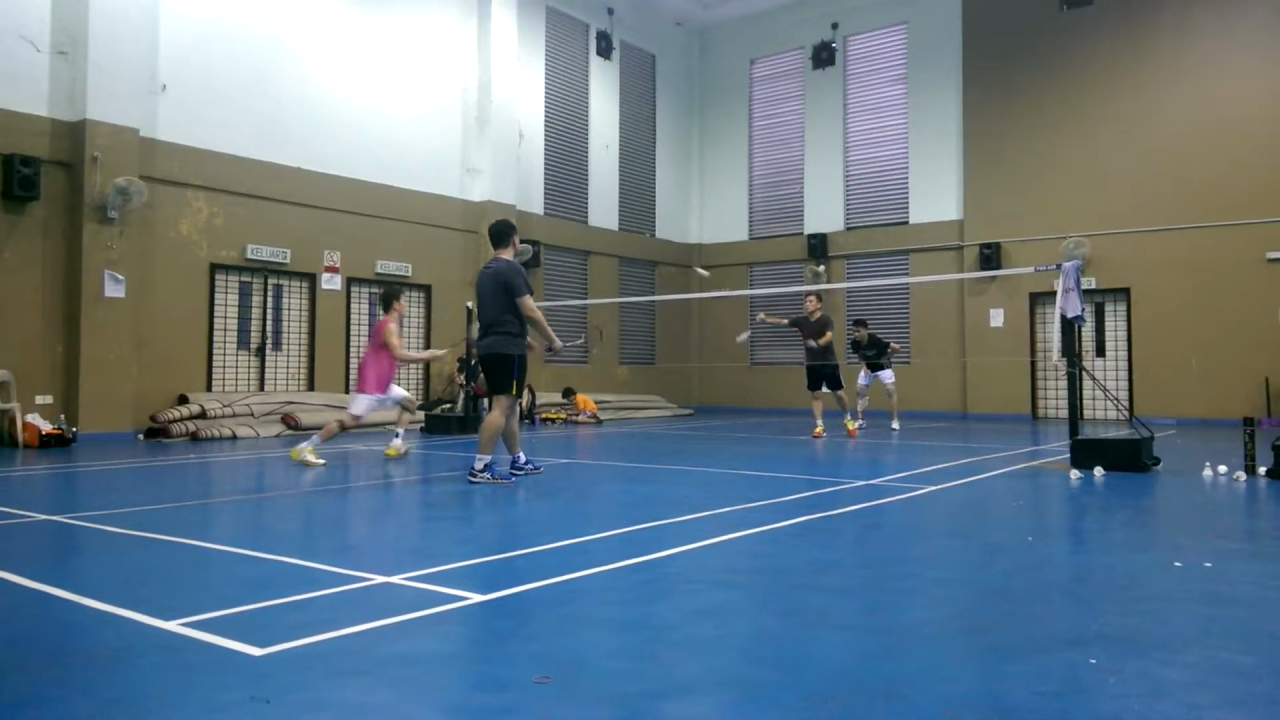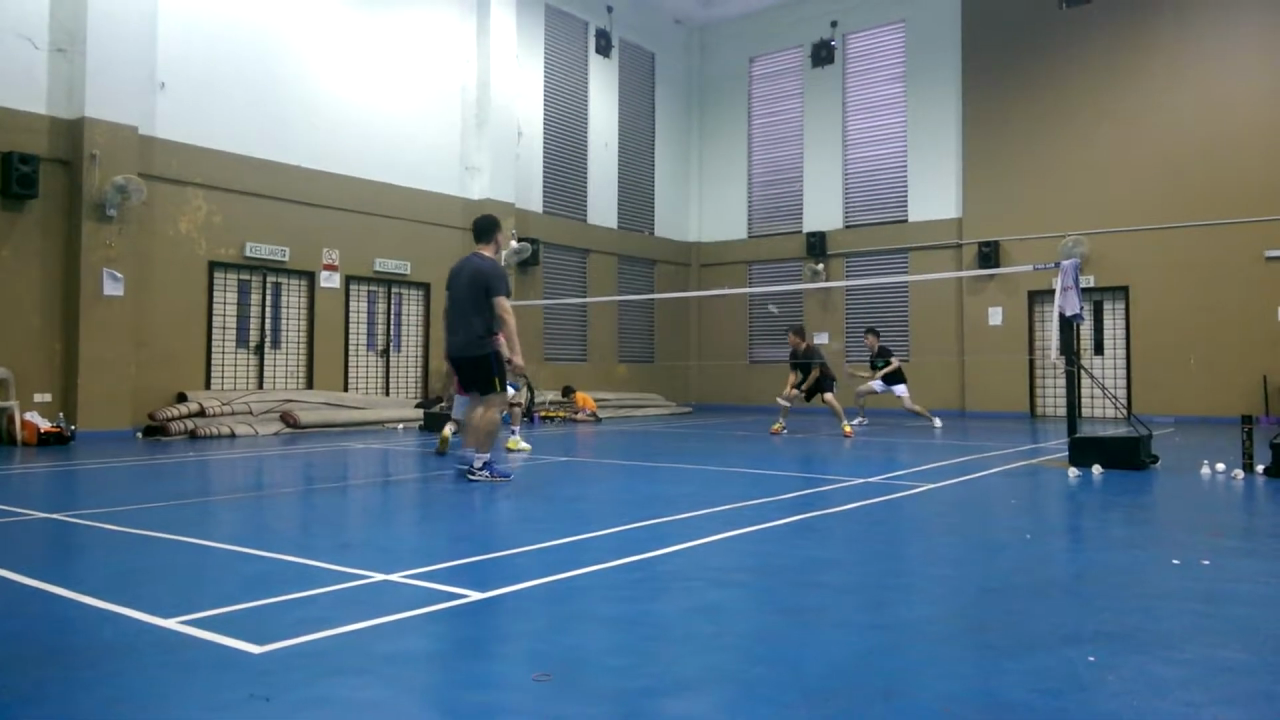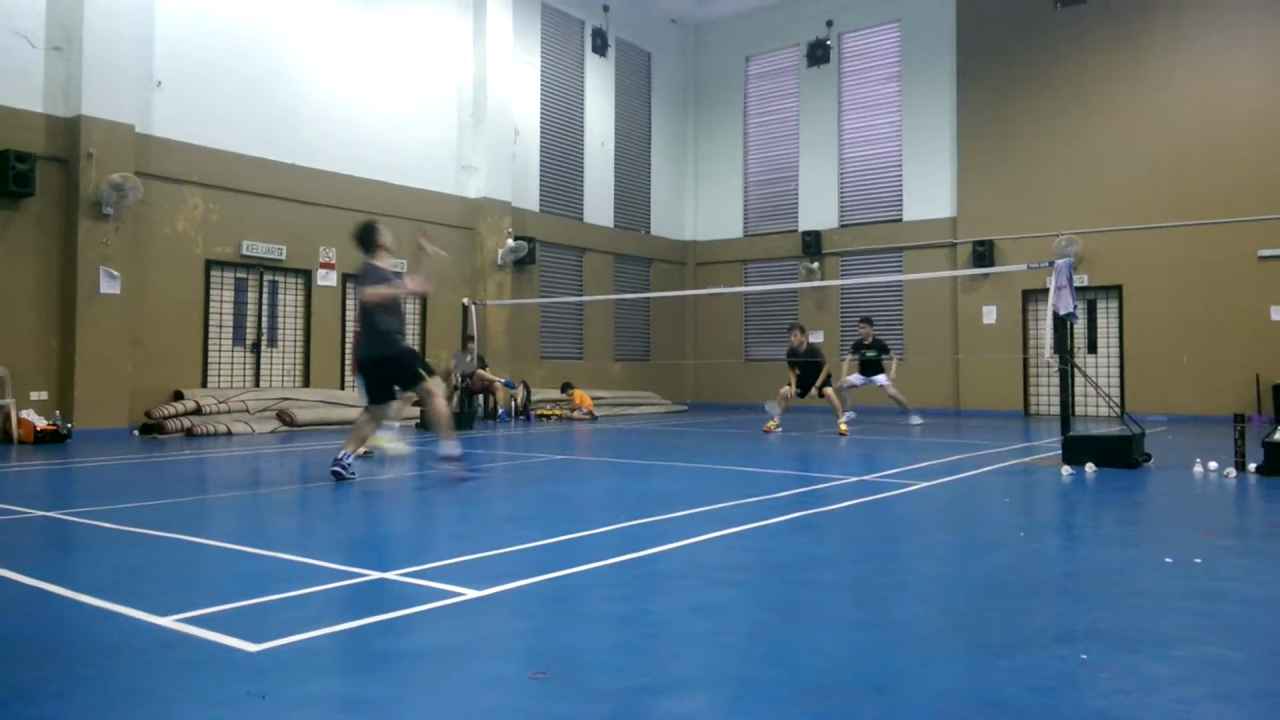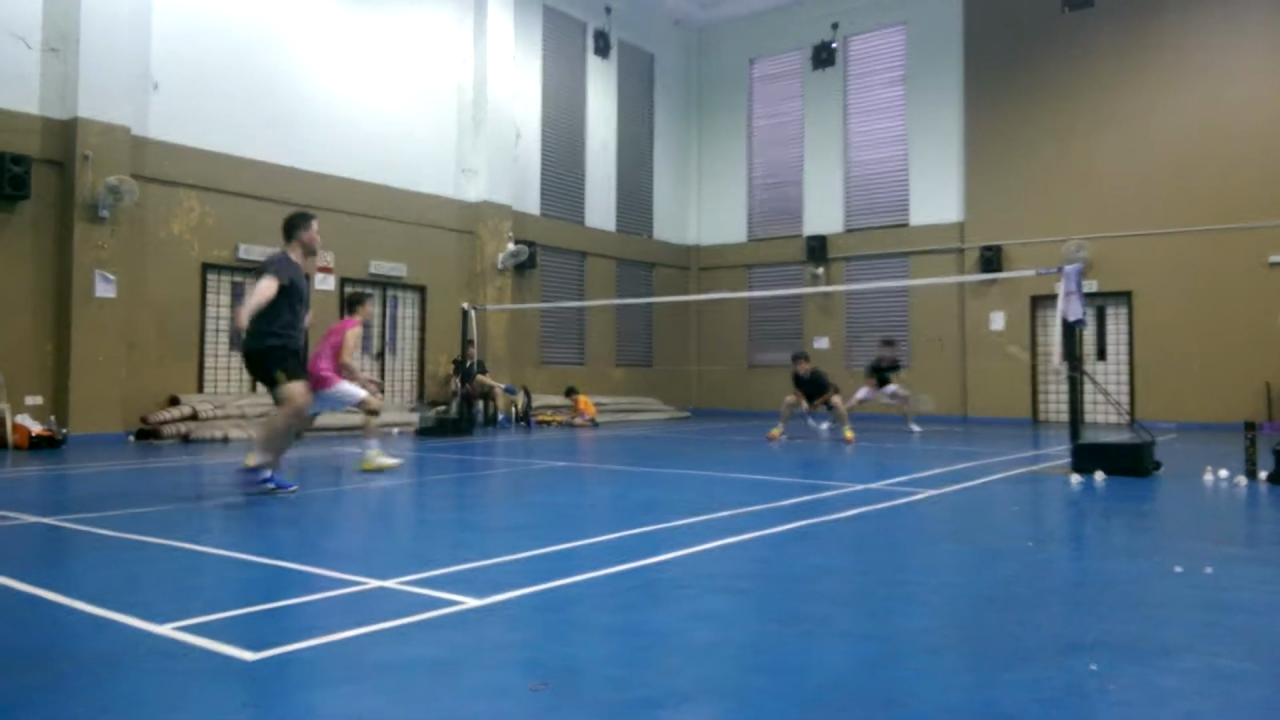
dt=0.7s
person 1, frame 1
left shoulder: (484, 272)
right shoulder: (512, 270)
right elbow: (529, 312)
left wrist: (523, 338)
right wrist: (552, 339)
left hip: (488, 348)
right hip: (507, 348)
left knee: (509, 406)
right knee: (501, 407)
left ankle: (518, 460)
right ankle: (480, 468)
person 1, frame 2
left shoulder: (458, 267)
right shoulder: (492, 269)
left elbow: (448, 310)
right elbow: (503, 313)
left wrist: (450, 342)
right wrist: (516, 353)
left hip: (457, 348)
right hip: (481, 347)
left knee: (476, 402)
right knee: (495, 403)
right ankle: (479, 466)
person 1, frame 3
left shoulder: (385, 272)
right shoulder: (372, 273)
left elbow: (410, 283)
right elbow: (367, 296)
left wrist: (425, 253)
right wrist: (407, 288)
left hip: (370, 354)
right hip: (388, 350)
left knee: (376, 411)
right knee: (434, 390)
left ankle: (343, 459)
right ankle: (450, 449)
person 1, frame 4
left shoulder: (299, 272)
right shoulder: (280, 264)
right elbow: (265, 288)
right wrist: (246, 311)
left hip: (286, 350)
right hip: (268, 348)
left knee: (299, 412)
right knee: (297, 401)
left ankle: (265, 473)
right ankle: (257, 462)
